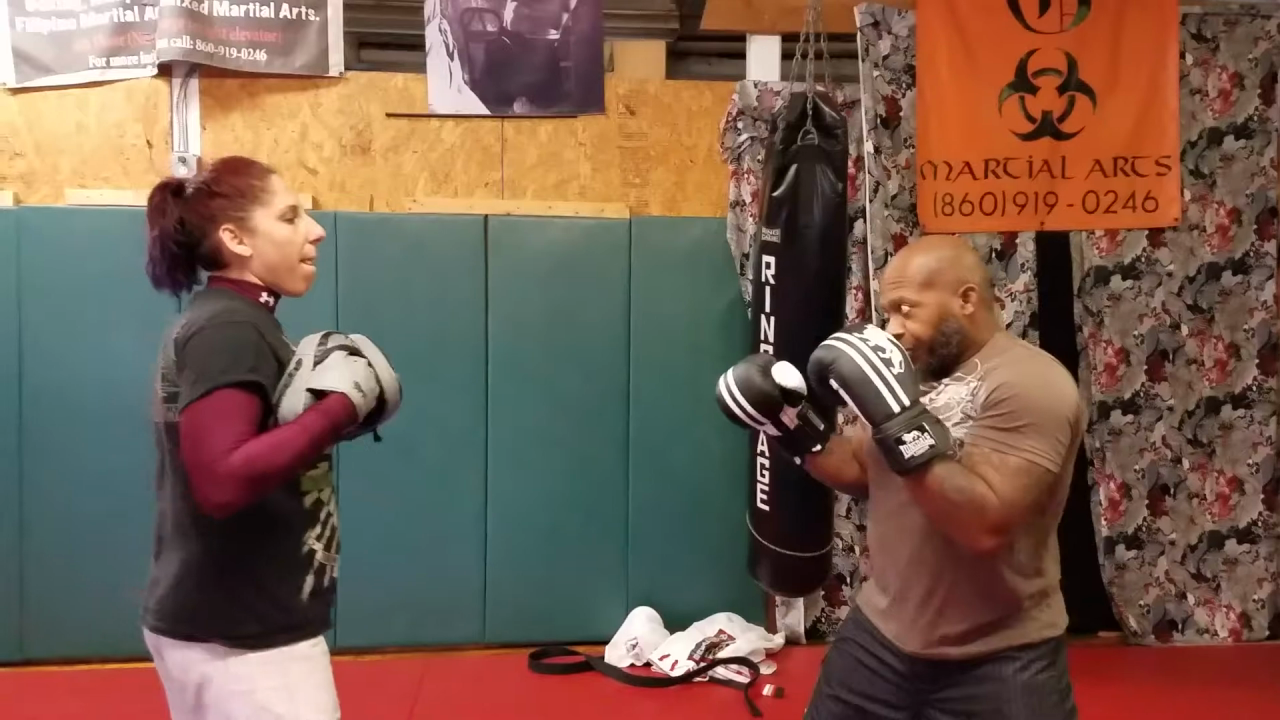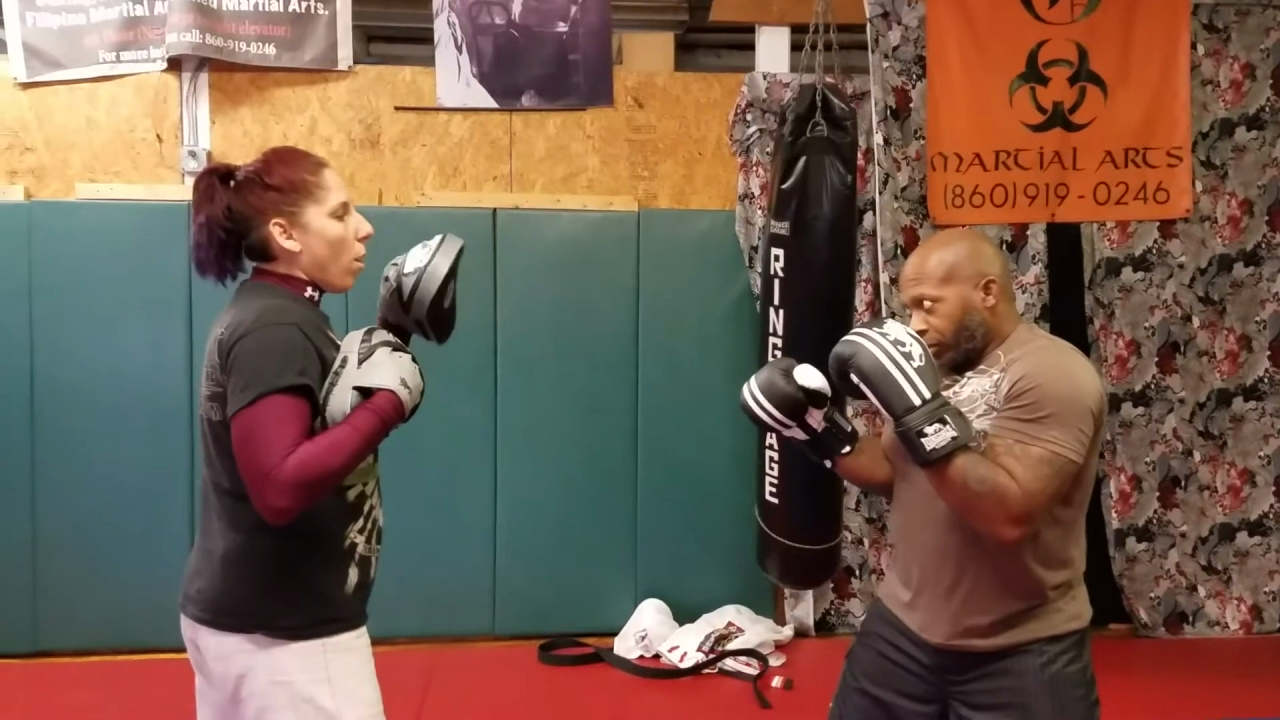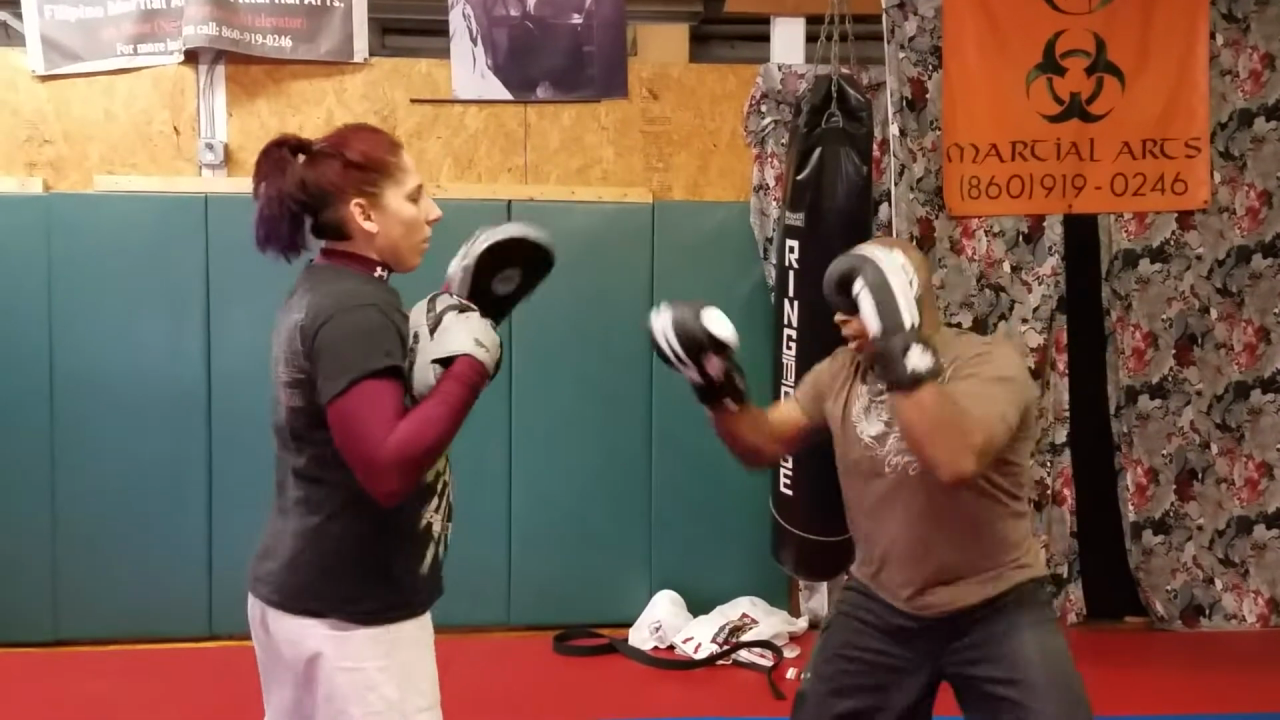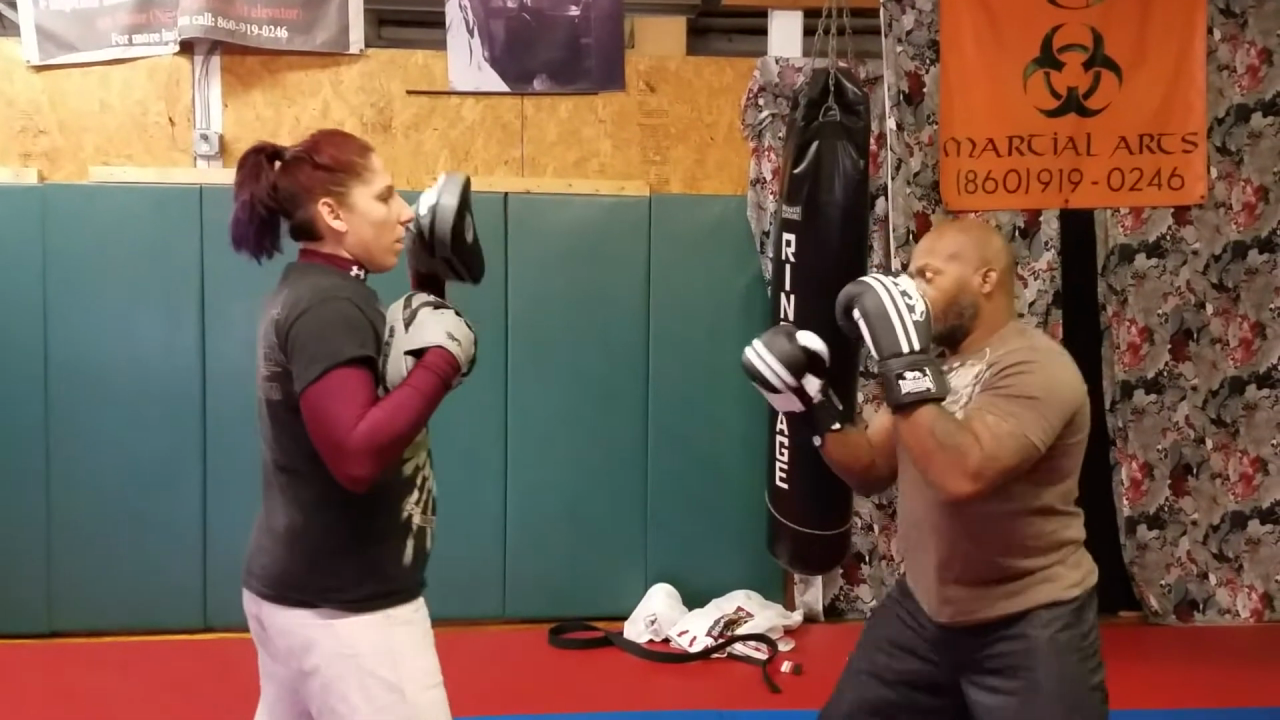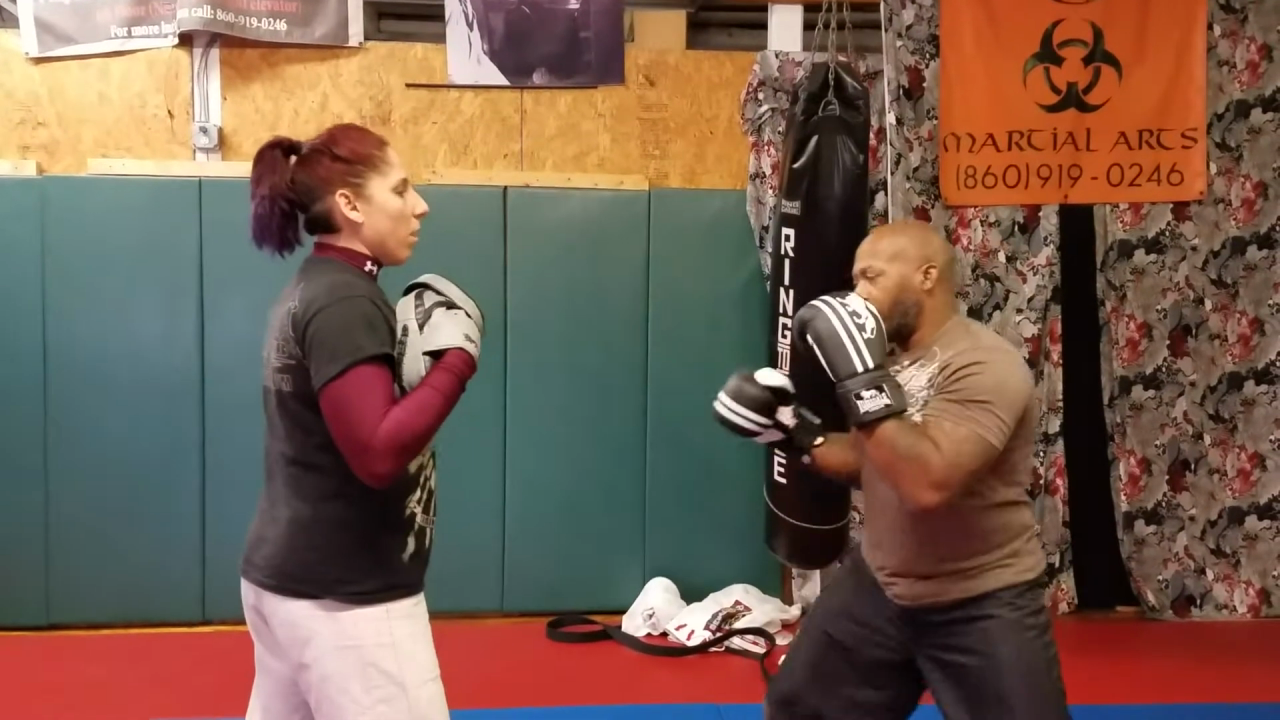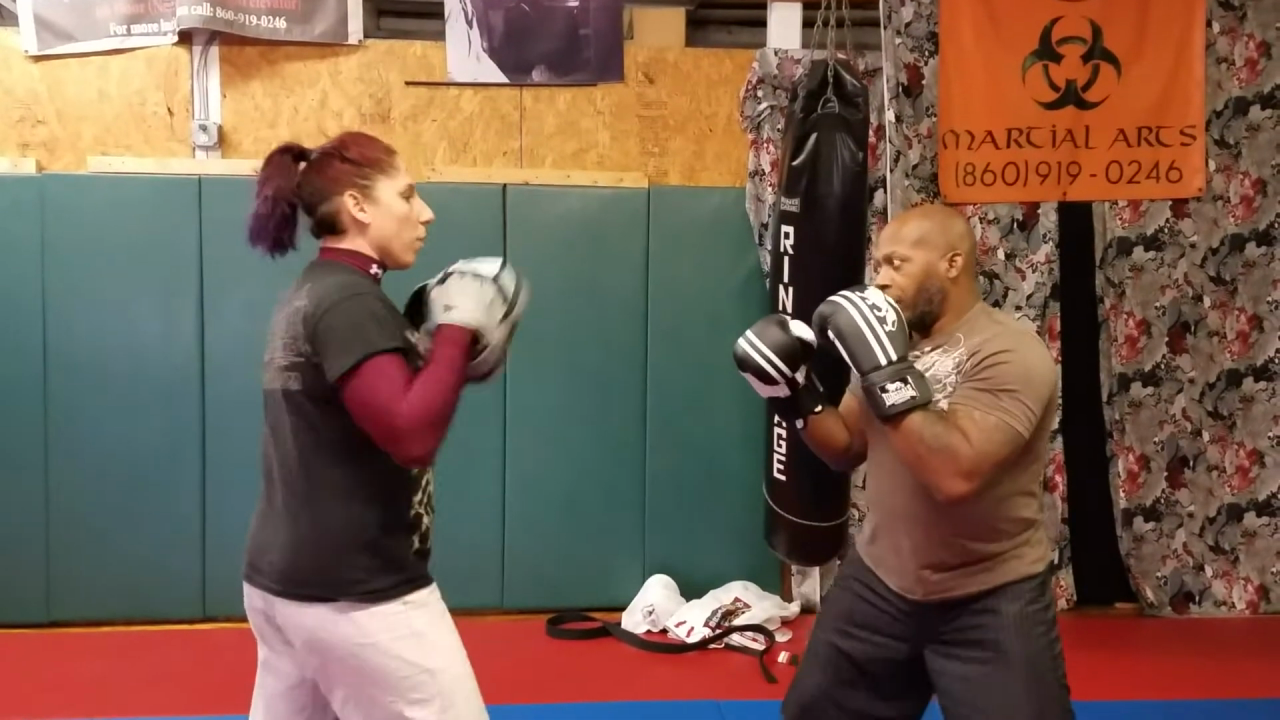
dt=0.7s
person 1, frame 1
left shoulder: (231, 322)
right shoulder: (229, 332)
right elbow: (222, 481)
left wrist: (334, 406)
right wrist: (338, 408)
left hip: (221, 619)
right hip: (244, 636)
person 1, frame 2
left shoulder: (280, 314)
right shoulder: (274, 330)
left elbow: (319, 422)
right elbow: (281, 488)
left wrist: (394, 330)
right wrist: (389, 402)
right hip: (285, 631)
person 1, frame 3
left shoulder: (328, 295)
right shoulder: (344, 311)
left elbow: (386, 348)
right elbow: (388, 469)
left wrist: (462, 307)
right wrist: (472, 364)
left hip: (294, 593)
right hip: (349, 611)
person 1, frame 4
left shoulder: (319, 293)
right shoulder: (328, 307)
left elbow: (379, 388)
right elbow: (357, 456)
right wrist: (440, 360)
left hip: (292, 587)
right hip: (347, 603)
person 1, frame 5
left shoulder: (314, 290)
right shoulder: (345, 304)
right elbow: (378, 454)
left wrist: (417, 356)
right wrist: (456, 359)
right hip: (346, 595)
person 1, frame 6
left shoulder: (310, 296)
right shoulder: (350, 302)
right elbow: (412, 436)
left wrist: (426, 344)
right wrist: (460, 328)
left hip: (283, 578)
right hip: (356, 589)
person 2, frame 1
left shoulder: (1031, 384)
right shoulder: (910, 370)
left elbow: (986, 526)
right elbow: (859, 468)
left wrist: (900, 419)
right wrist: (791, 426)
left hip: (998, 661)
person 2, frame 2
left shoulder: (1054, 375)
right shoulder: (932, 366)
left elbow: (1008, 516)
right elbow: (890, 469)
left wrist: (922, 412)
right wrist: (818, 429)
left hip: (1021, 652)
right hip: (904, 628)
person 2, frame 3
left shoulder: (989, 366)
right shoulder: (842, 372)
left elbow: (955, 461)
right elbow: (763, 443)
left wrist: (900, 345)
right wrist: (715, 383)
left hip: (995, 606)
right hip: (881, 605)
person 2, frame 4
left shoulder: (1036, 370)
right shoulder: (919, 365)
left elbow: (962, 476)
right elbow: (871, 470)
left wrist: (907, 364)
right wrist: (816, 404)
left hip: (1032, 621)
right hip: (927, 606)
person 2, frame 5
left shoulder: (986, 366)
right shoulder: (875, 357)
left elbow: (927, 485)
left wrist: (862, 381)
right wrist: (795, 430)
left hip: (986, 602)
right hip: (879, 583)
person 2, frame 6
left shoulder: (1009, 353)
right shoulder: (884, 337)
left elbow: (955, 476)
right elbow: (846, 449)
left wrist: (888, 374)
right wrist: (795, 395)
left hip: (989, 598)
right hip: (880, 581)
